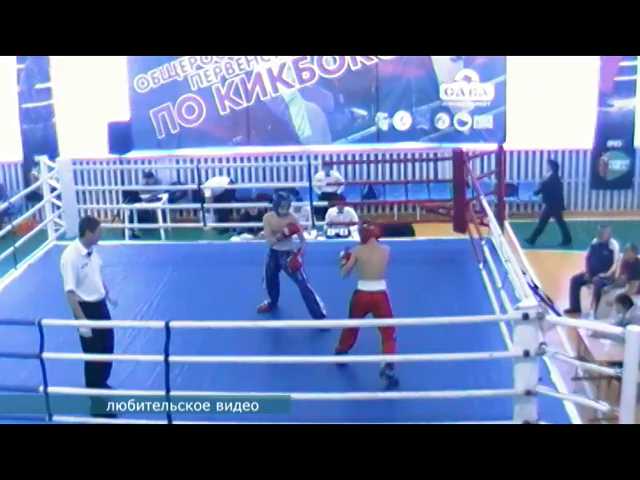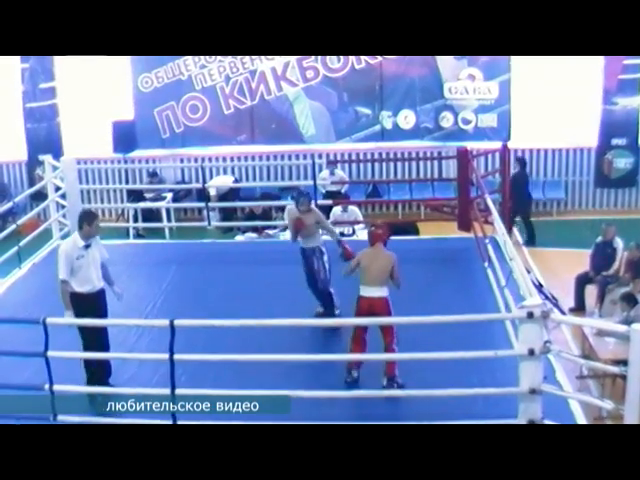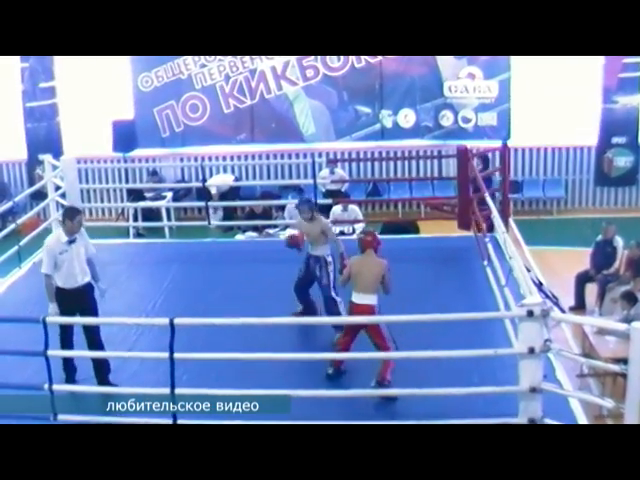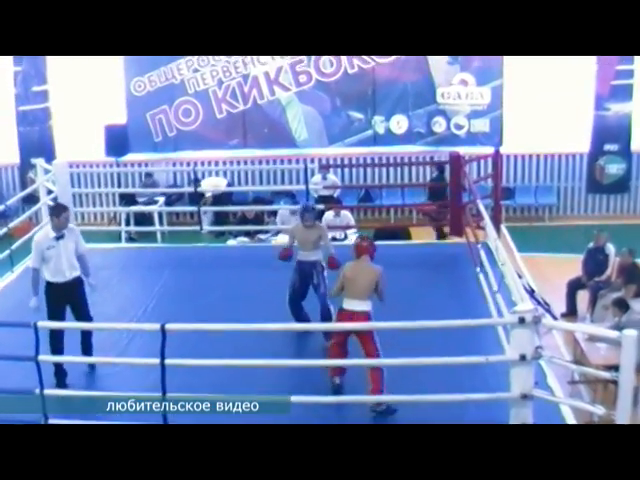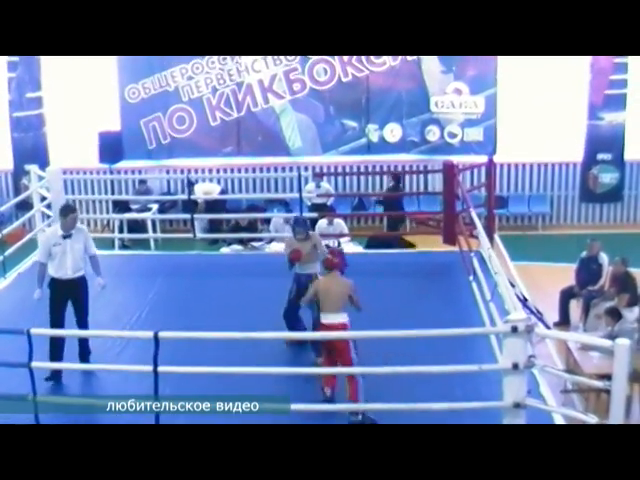
dt=0.4s
person 1, frame 1
left shoulder: (92, 248)
right shoulder: (70, 257)
right elbow: (70, 293)
left wrist: (107, 294)
right wrist: (82, 321)
left hip: (100, 304)
right hip: (86, 308)
left knee: (107, 347)
right knee: (93, 355)
left ankle: (100, 384)
right ankle: (96, 399)
person 1, frame 2
left shoulder: (95, 240)
right shoulder: (67, 248)
right elbow: (64, 282)
left wrist: (113, 286)
right wrist: (68, 310)
left hip: (98, 295)
right hip: (80, 300)
left knee: (102, 341)
right knee: (90, 345)
left ankle: (103, 381)
right ankle: (92, 384)
person 1, frame 3
left shoulder: (82, 235)
right shoulder: (51, 243)
right elbow: (48, 276)
left wrist: (97, 282)
right wrist: (52, 303)
left hip: (85, 289)
right hip: (65, 294)
left knee: (94, 334)
right knee: (66, 336)
left ankle: (103, 378)
right ankle: (70, 373)
person 1, frame 4
left shoulder: (73, 231)
right shoulder: (40, 239)
right elbow: (36, 269)
left wrist: (88, 277)
right wrist: (35, 296)
left hip: (75, 284)
right hip: (54, 288)
left knee: (86, 322)
right knee: (56, 332)
left ankle: (88, 355)
right ankle: (60, 374)
person 1, frame 5
left shoulder: (82, 232)
right shoulder: (48, 236)
left elbow: (92, 256)
right elbow: (42, 263)
left wrist: (99, 276)
right wrist: (39, 288)
left hip: (78, 282)
right hip: (57, 284)
left knee: (82, 322)
right knee: (56, 326)
left ankle: (85, 357)
right ankle: (56, 369)
person 2, frame 1
left shoulder: (358, 251)
right shoulder: (386, 249)
left elbow: (344, 272)
left wrist: (344, 260)
left hip: (362, 294)
right hip: (380, 295)
left knee: (352, 325)
right knee: (388, 333)
left ankle: (340, 353)
right ankle: (388, 368)
person 2, frame 2
left shoulder: (362, 254)
right shoulder: (391, 257)
left elbow: (347, 272)
right elbow: (397, 284)
left hip: (363, 301)
right hip: (381, 302)
left knee: (358, 338)
right knee: (389, 340)
left ankle: (353, 373)
right ankle: (390, 379)
person 2, frame 3
left shoulder: (354, 261)
right shoulder: (383, 263)
left elbow: (342, 282)
right elbow: (387, 290)
left hip: (354, 308)
right hip: (370, 310)
left knee: (347, 337)
right knee: (386, 349)
left ankle: (333, 369)
right ankle: (382, 384)
person 2, frame 4
left shoulder: (348, 267)
right shoulder: (377, 270)
left elbow: (335, 293)
right elbow: (382, 297)
left hip: (345, 315)
right hip: (363, 318)
left knee: (337, 348)
right knee: (374, 360)
left ankle: (336, 381)
right ankle: (378, 402)
person 2, frame 5
left shoulder: (319, 281)
right shoulder: (347, 284)
left elbow: (305, 301)
right elbow: (359, 307)
left hip: (324, 328)
right hip: (340, 329)
left knee: (329, 361)
right knee: (351, 372)
left ankle: (328, 393)
right ankle: (356, 414)
person 3, frame 1
left shoulder: (292, 218)
right shoulder: (268, 218)
left elbow: (302, 239)
right elbow: (269, 242)
left wrist: (298, 254)
right wrist: (283, 234)
left hip: (289, 254)
right hip: (274, 254)
left knee: (303, 285)
right knee: (270, 281)
left ankle: (320, 316)
right ankle: (272, 303)
person 3, frame 2
left shoulder: (315, 213)
right shoulder: (291, 213)
left elbow: (329, 229)
right elbow: (293, 238)
left wrist: (341, 244)
right wrist: (296, 229)
left hip: (317, 251)
right hip: (305, 251)
left knee: (323, 285)
right knee: (312, 284)
left ankle: (333, 315)
right ankle: (327, 309)
person 3, frame 3
left shoulder: (323, 223)
right shoulder: (300, 224)
left elbow: (336, 241)
right elbow: (298, 245)
left wrist: (343, 258)
right wrist: (296, 243)
left hip: (324, 259)
right hip: (310, 258)
left knee: (329, 293)
right knee: (299, 287)
left ankle: (341, 327)
right ankle: (309, 309)
person 3, frame 4
left shoulder: (321, 229)
right shoulder: (295, 230)
left elbow: (328, 246)
right elbow: (288, 250)
left wrist: (332, 257)
right wrist: (285, 253)
left hip: (316, 266)
right hip: (300, 265)
left knee: (324, 301)
right knee: (294, 299)
left ankle: (330, 336)
right ankle: (304, 322)
person 3, frame 5
left shoulder: (314, 238)
right shoulder: (289, 242)
left elbow: (324, 255)
right elbow: (290, 267)
right wrist: (291, 260)
left hip: (313, 278)
right hip: (299, 277)
left knee: (317, 315)
right knee: (289, 312)
left ankle: (320, 353)
